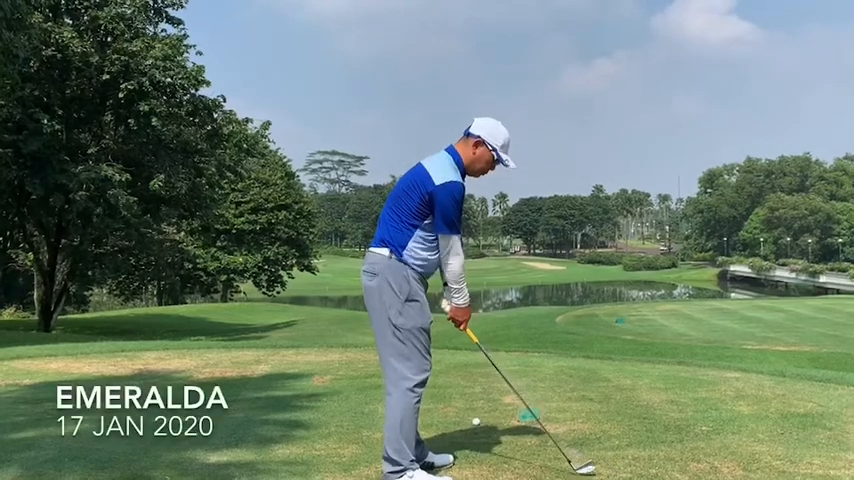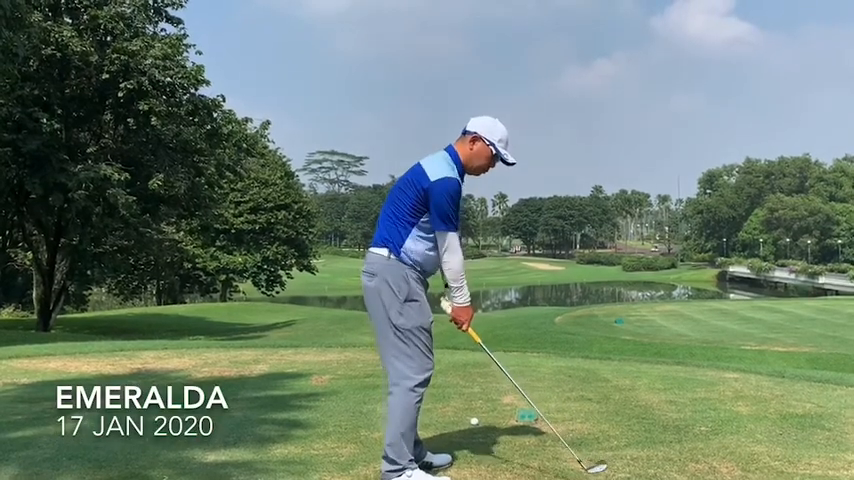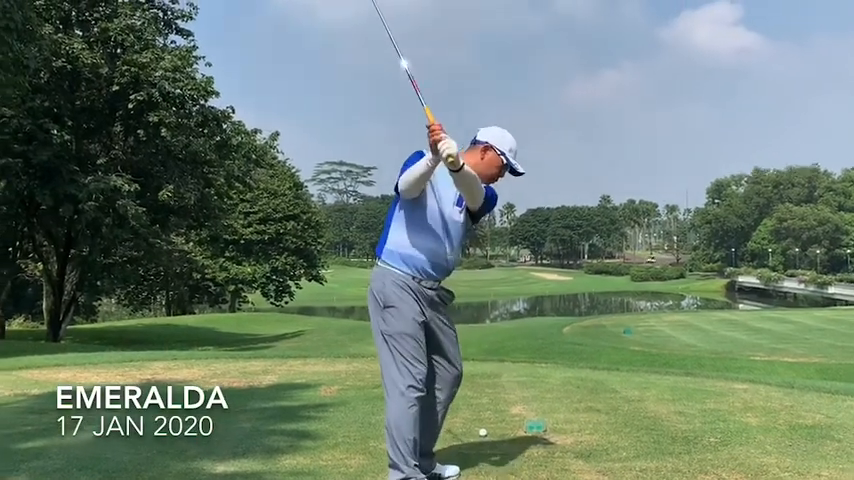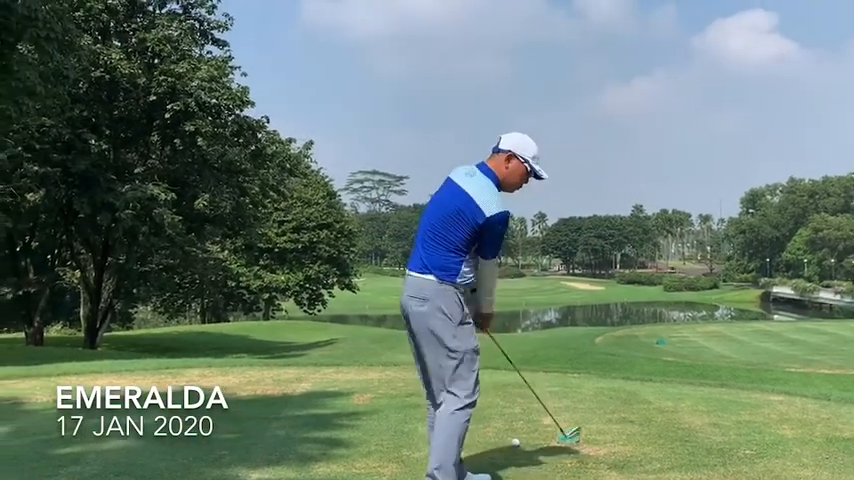
dt=1s
person 1, frame 1
left shoulder: (442, 169)
right shoulder: (448, 182)
left elbow: (446, 247)
right elbow: (451, 250)
left wrist: (452, 293)
right wrist: (461, 300)
left hip: (397, 273)
right hip: (395, 274)
left knee: (408, 369)
right knee: (409, 371)
person 1, frame 2
left shoulder: (449, 176)
right shoulder: (444, 179)
left elbow: (449, 245)
right elbow: (449, 247)
left wrist: (453, 294)
right wrist: (461, 299)
left hip: (399, 274)
right hip: (394, 274)
left knee: (411, 367)
right knee: (411, 370)
person 1, frame 3
left shoulder: (483, 193)
right shoulder: (421, 162)
left elbow: (470, 189)
right elbow: (407, 187)
left wrist: (452, 155)
right wrist: (434, 157)
left hip: (432, 290)
right hip: (396, 284)
left knee: (447, 375)
right knee: (407, 381)
person 1, frame 4
left shoulder: (462, 174)
right shoulder: (494, 210)
right elbow: (486, 268)
left wrist: (470, 303)
right wrist: (484, 309)
left hip: (417, 291)
right hip: (439, 297)
left knee: (440, 390)
right knee: (459, 393)
